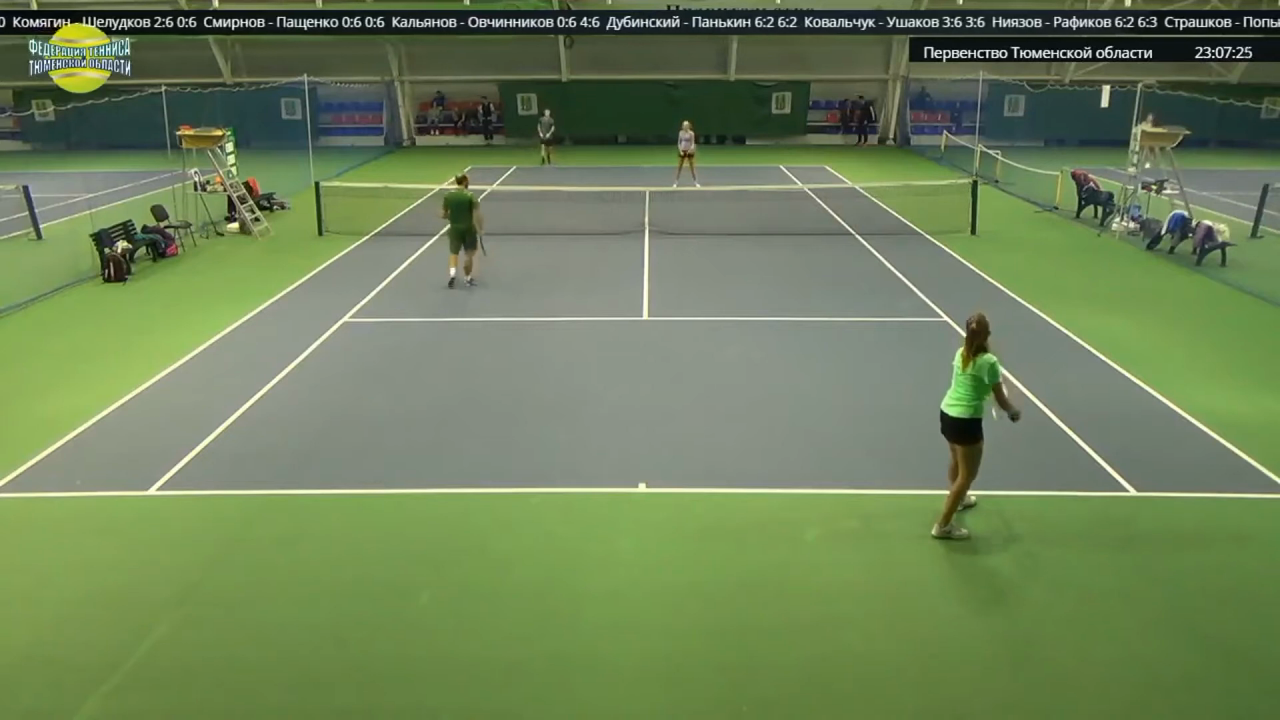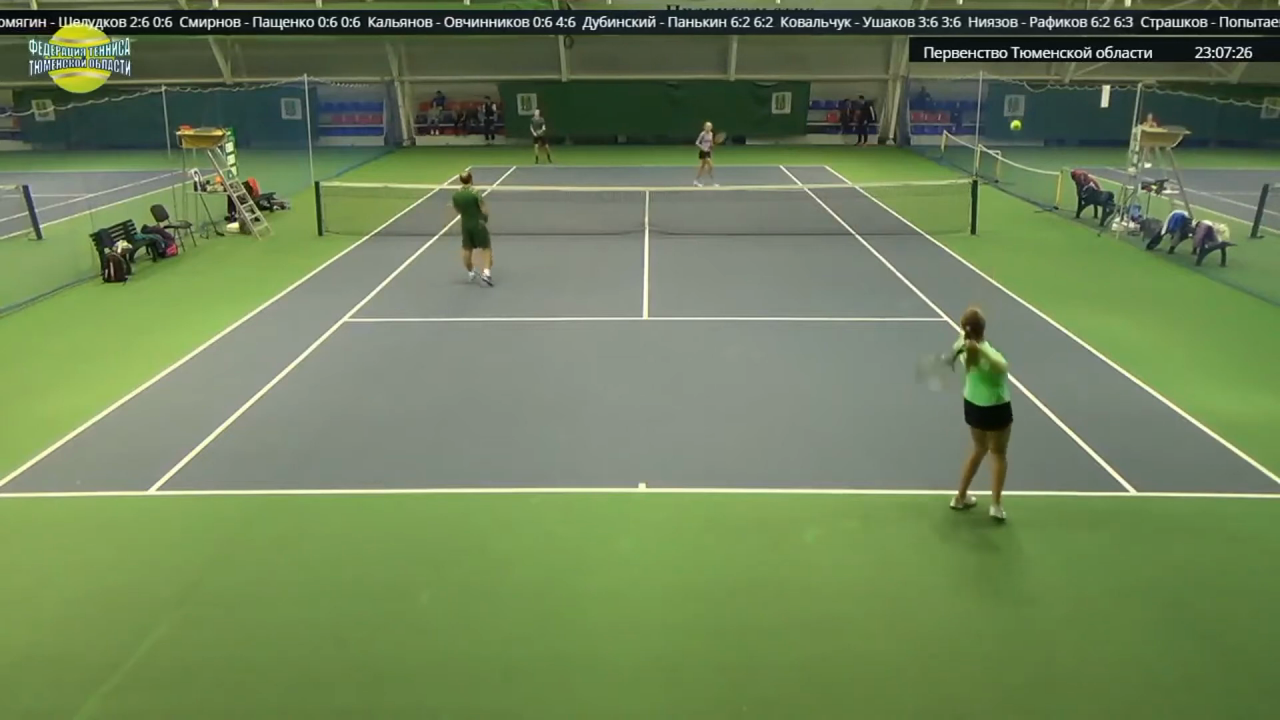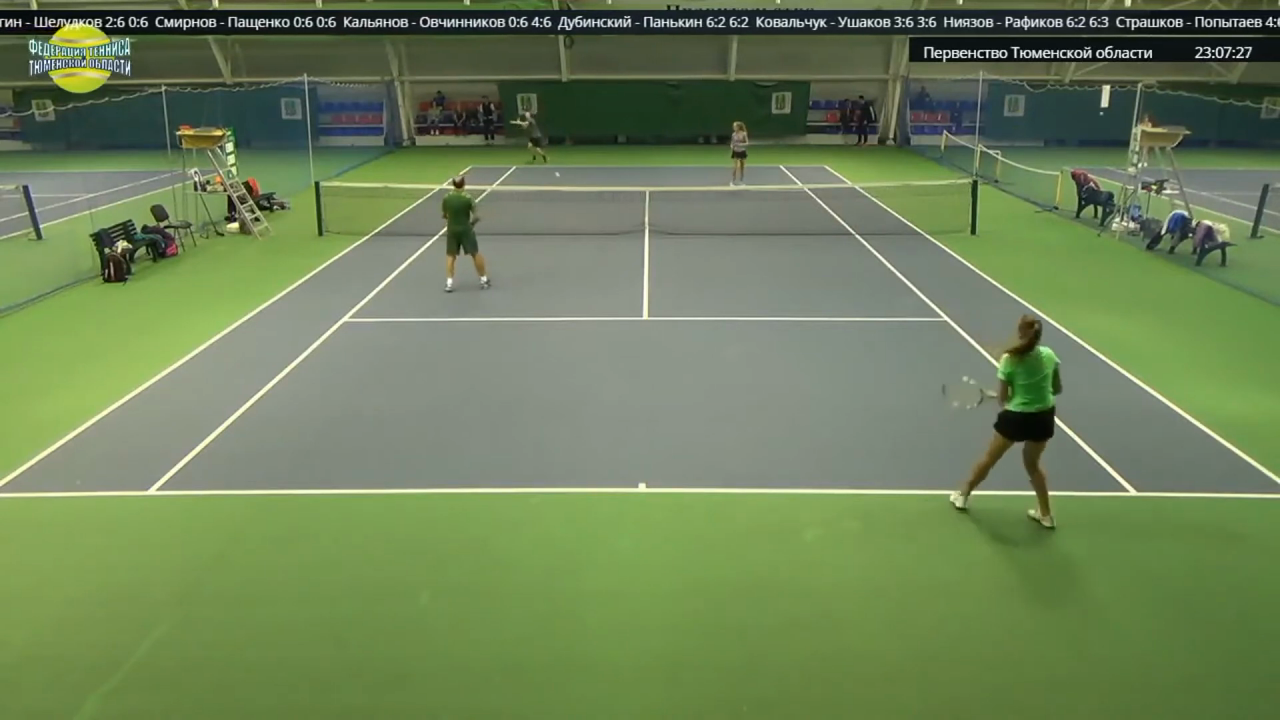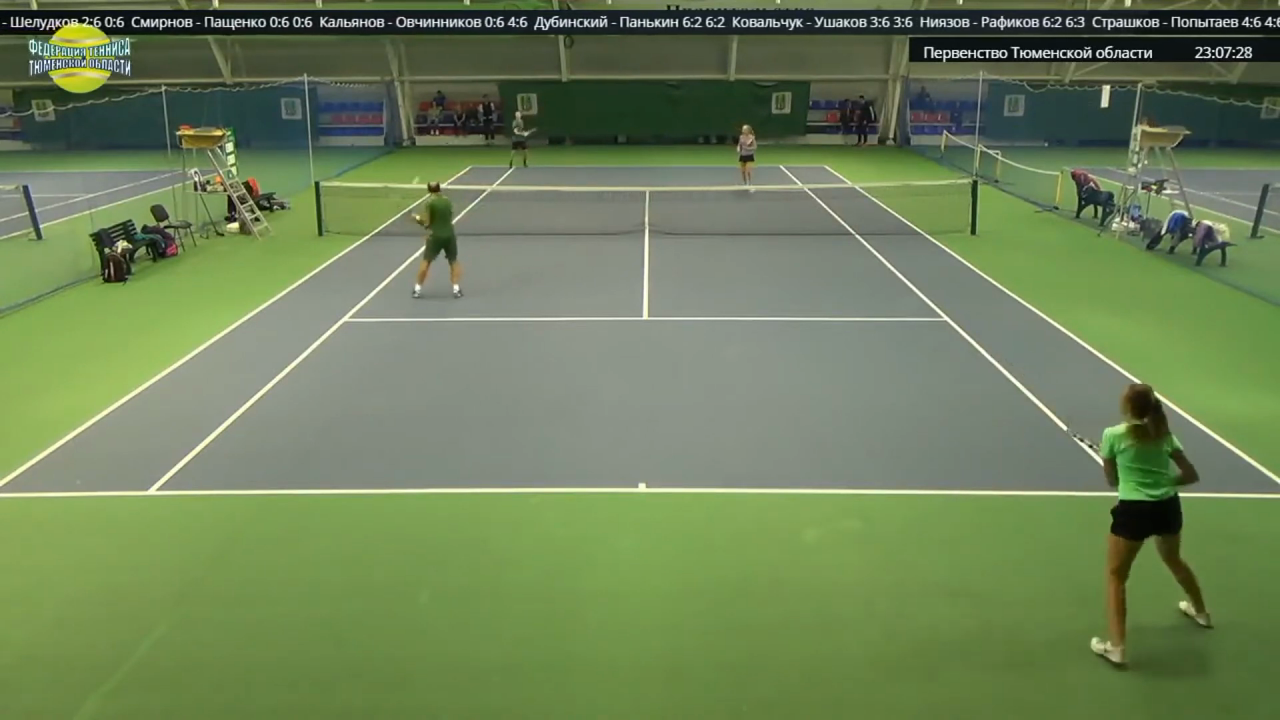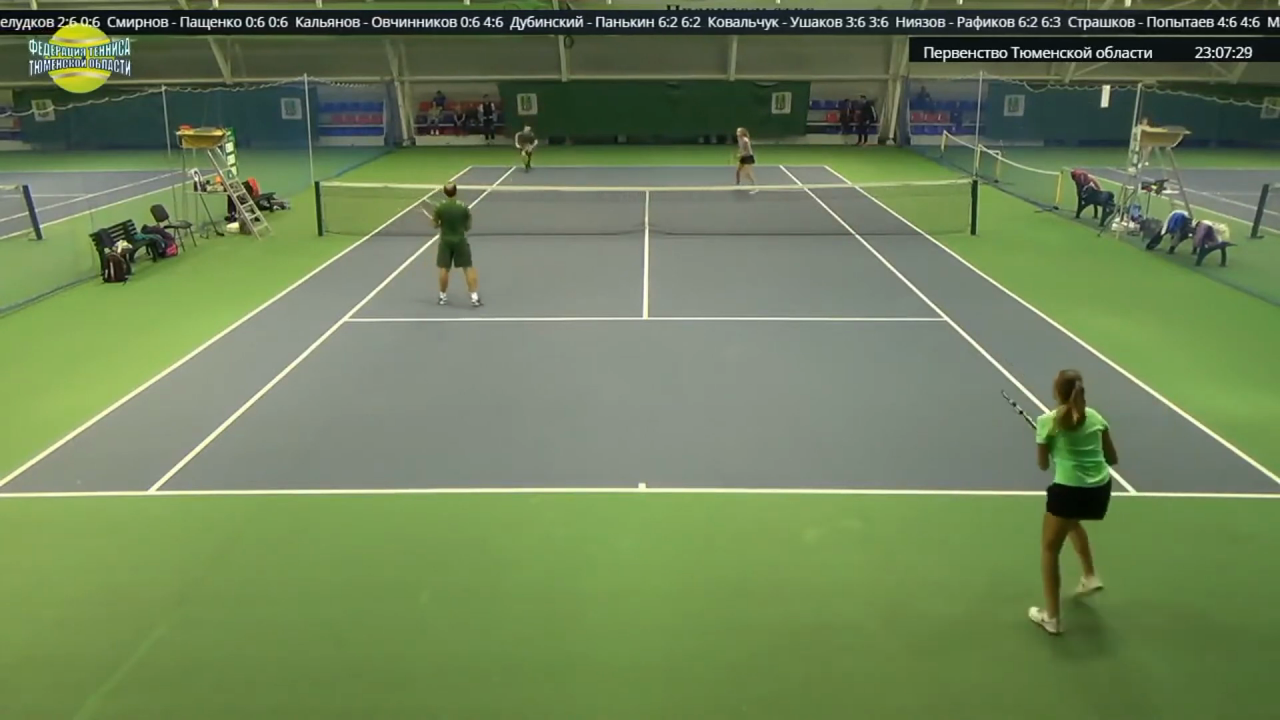
dt=1s
person 1, frame 1
left shoulder: (961, 353)
right shoulder: (988, 362)
right elbow: (1001, 400)
right wrist: (1013, 411)
left hip: (947, 414)
right hip: (966, 422)
left knee: (956, 460)
right knee: (968, 475)
left ankle: (959, 498)
right ankle: (943, 525)
person 1, frame 2
left shoulder: (965, 343)
right shoulder: (981, 350)
right elbow: (1002, 369)
right wrist: (980, 350)
left hip: (972, 404)
right hip: (995, 410)
left knee: (979, 449)
right knee: (998, 454)
left ankle: (960, 497)
right ankle: (996, 505)
person 1, frame 3
left shoulder: (1009, 359)
right shoulder: (1050, 356)
left elbow: (1003, 397)
right elbow: (1057, 389)
left hip: (1017, 416)
right hip: (1044, 417)
left knee: (989, 459)
right knee: (1032, 463)
left ankle: (963, 496)
right ankle: (1045, 514)
person 1, frame 4
left shoulder: (1113, 435)
right shoulder: (1165, 435)
left elbow: (1112, 481)
right elbow: (1191, 476)
left hip: (1134, 511)
right hip: (1167, 507)
left knee: (1116, 576)
right knee: (1174, 560)
left ankle: (1116, 645)
right ankle: (1200, 611)
person 1, frame 5
left shoulder: (1047, 421)
right shoulder: (1095, 417)
left elbow: (1043, 465)
right elbow: (1112, 458)
left hip: (1068, 491)
right hip: (1100, 490)
left knee: (1050, 549)
right knee: (1072, 524)
left ankle: (1051, 616)
right ankle: (1090, 576)
